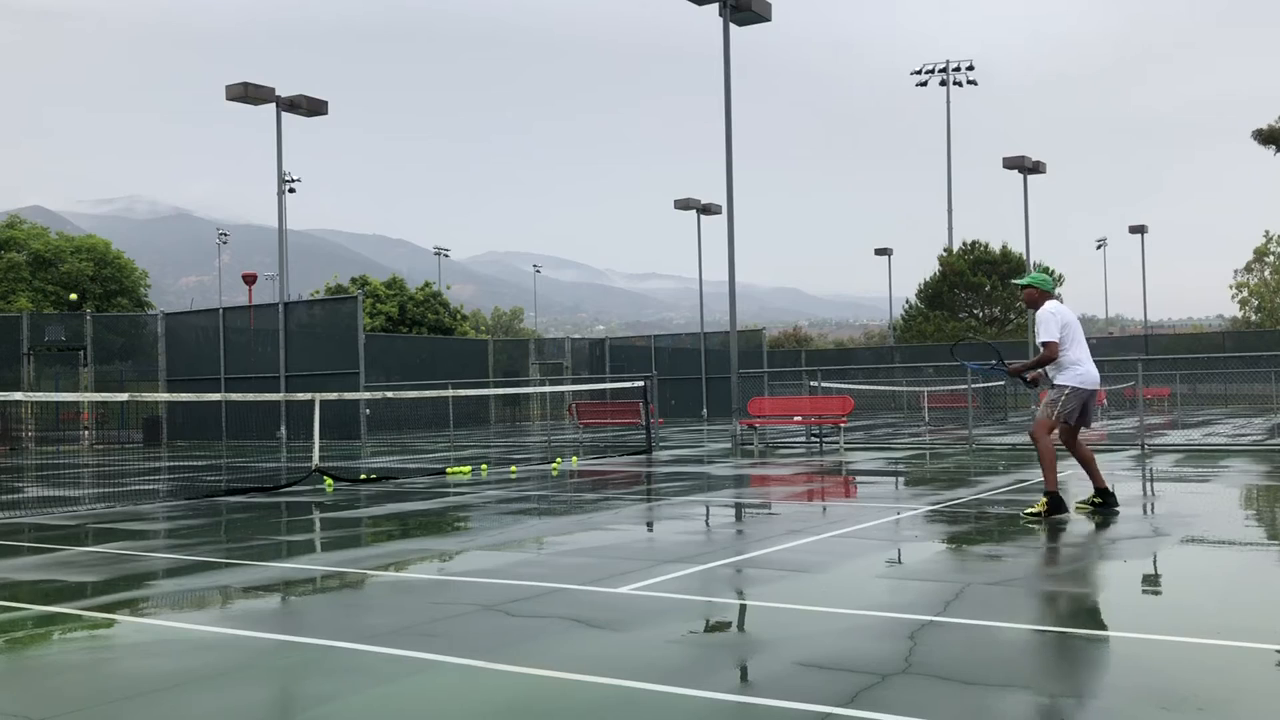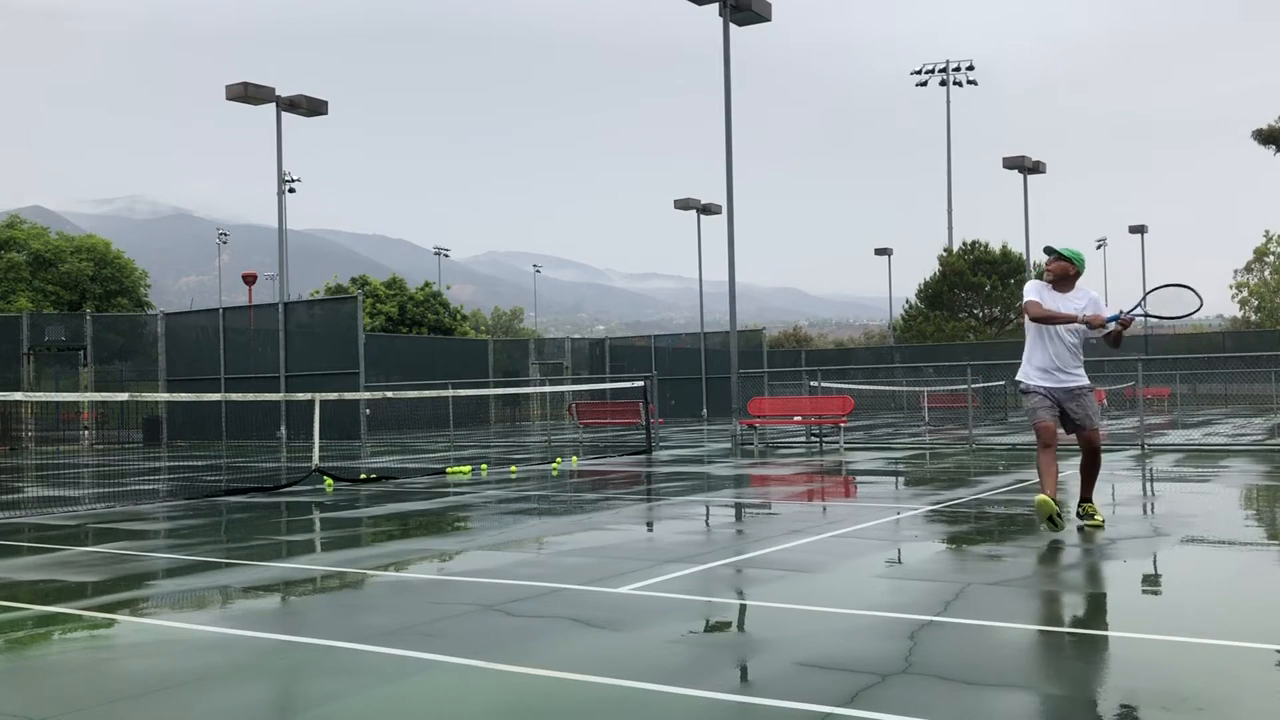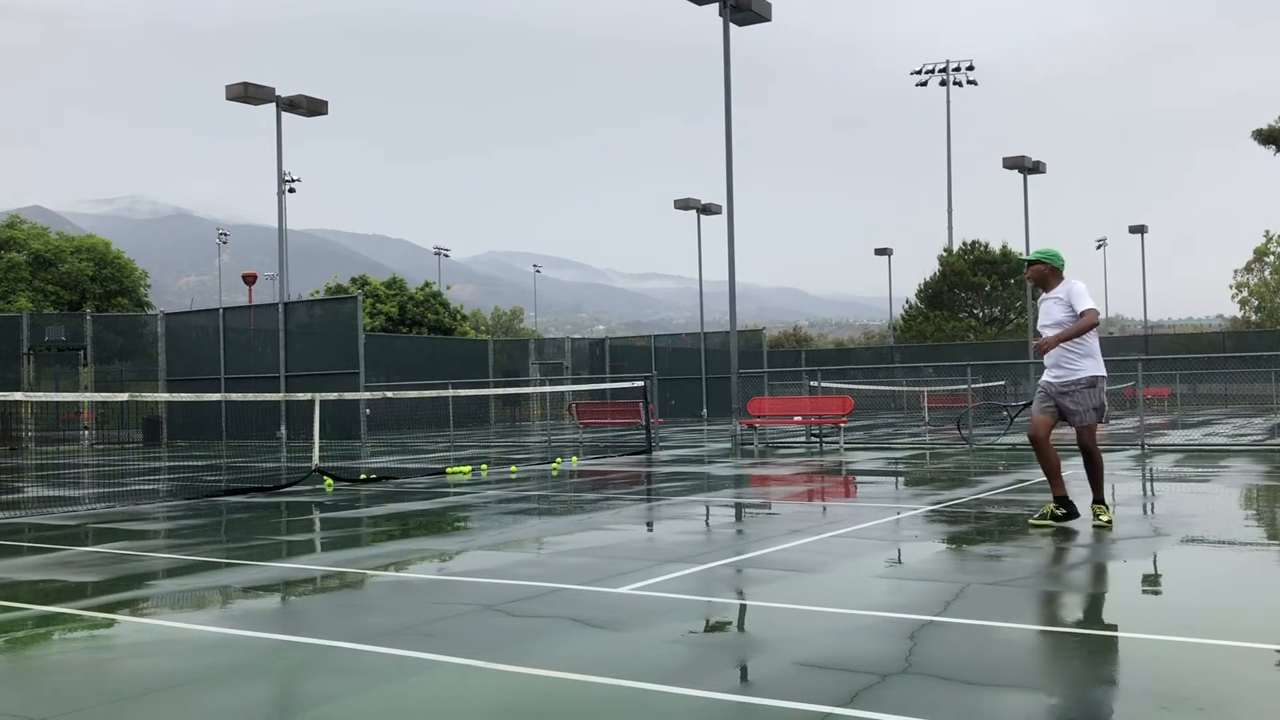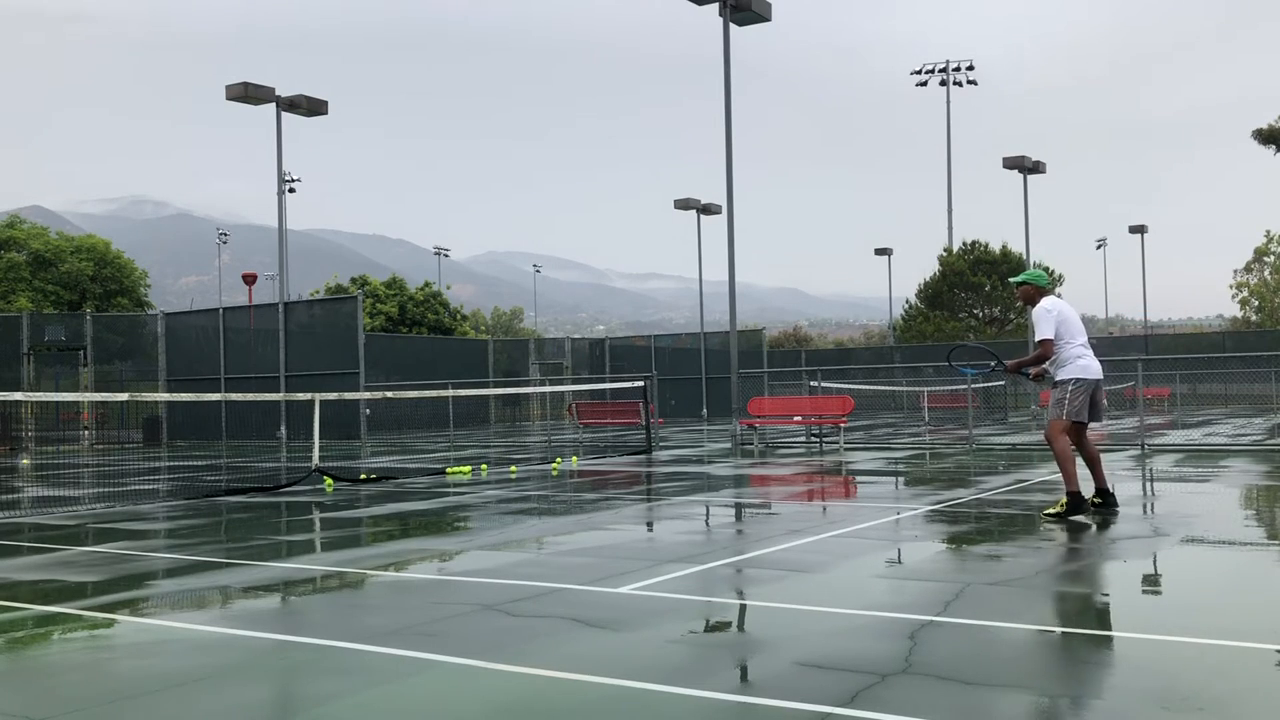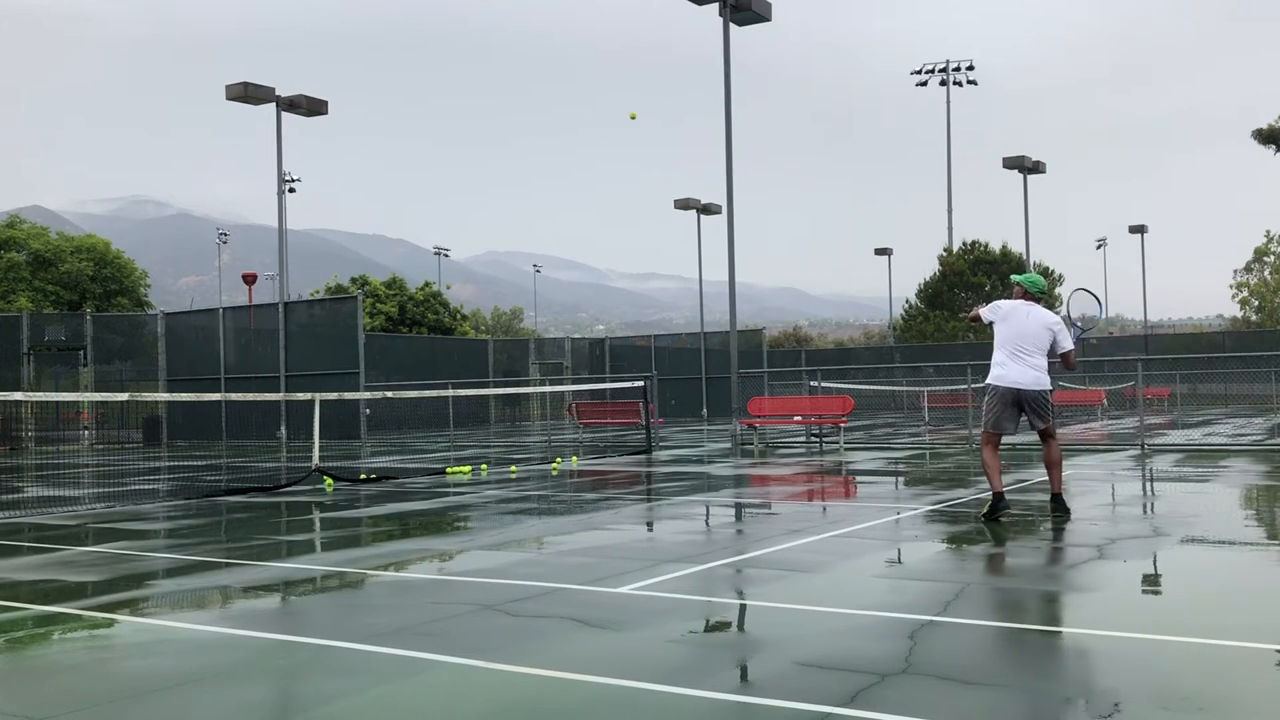
dt=1s
person 1, frame 1
left shoulder: (1046, 312)
right shoulder: (1057, 310)
left elbow: (1052, 353)
left wrist: (1022, 368)
right wrist: (1041, 374)
left hip: (1072, 381)
right hip: (1086, 379)
left knee: (1038, 432)
right knee: (1070, 439)
left ankle: (1052, 498)
right ankle: (1103, 495)
person 1, frame 2
left shoulder: (1090, 299)
right shoulder: (1035, 287)
left elbow: (1113, 341)
right elbow: (1035, 313)
left wrist: (1121, 328)
right wrist: (1083, 317)
left hip: (1074, 384)
right hip: (1036, 384)
left knee: (1092, 445)
right knee: (1047, 437)
left ankle: (1086, 504)
right ankle: (1050, 503)
person 1, frame 3
left shoulder: (1074, 288)
right shoulder: (1044, 300)
left elbow: (1091, 320)
left wrist: (1054, 339)
left hip: (1086, 377)
right hip: (1054, 381)
left knee: (1086, 442)
right knee: (1037, 434)
left ankle: (1100, 504)
right ankle: (1062, 505)
person 1, frame 4
left shoulder: (1042, 308)
right shoulder: (1058, 304)
left elbow: (1045, 351)
left wrist: (1019, 364)
right wrist: (1046, 369)
left hip: (1075, 376)
right hip: (1090, 373)
left knee: (1055, 433)
right knee: (1077, 435)
left ankle: (1074, 498)
right ankle: (1104, 495)
person 1, frame 5
left shoulder: (1001, 307)
right shoulder: (1053, 320)
left elbow: (975, 316)
right elbow: (1070, 363)
left wrist: (977, 310)
left hip: (1000, 384)
right hip: (1036, 386)
left knee: (988, 446)
right knee: (1049, 439)
left ankle: (998, 498)
right ankle: (1057, 499)
